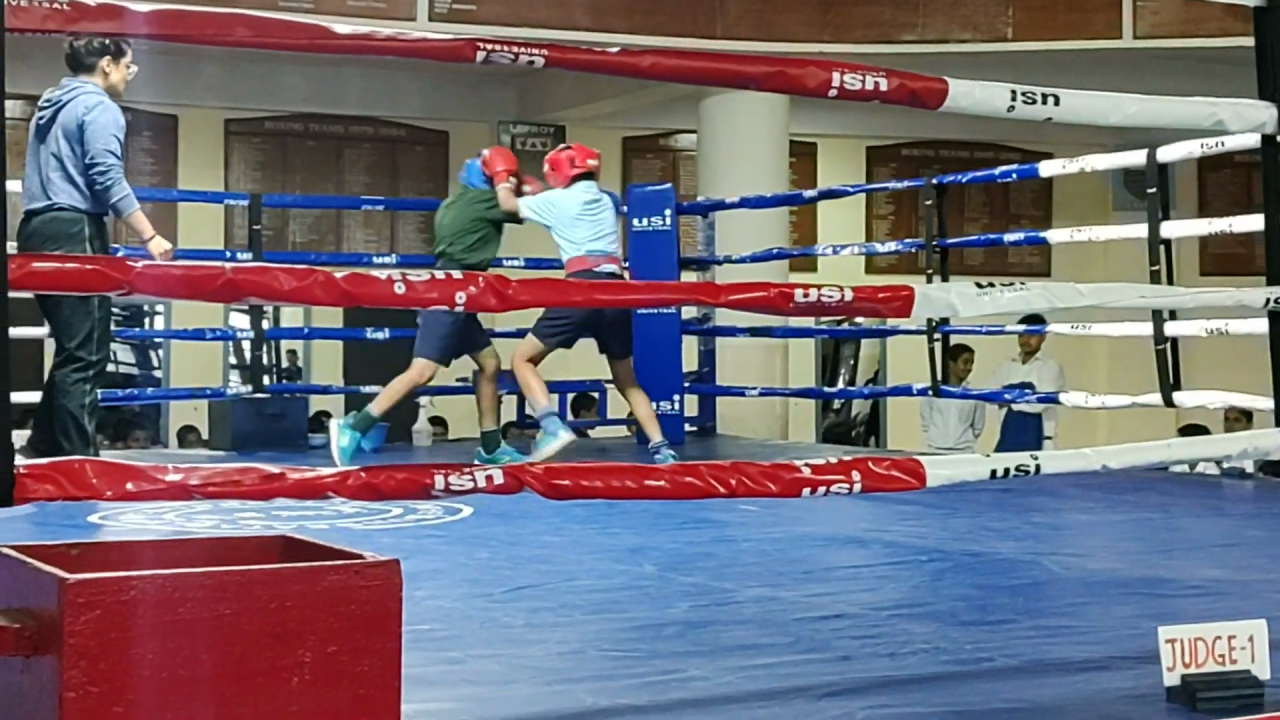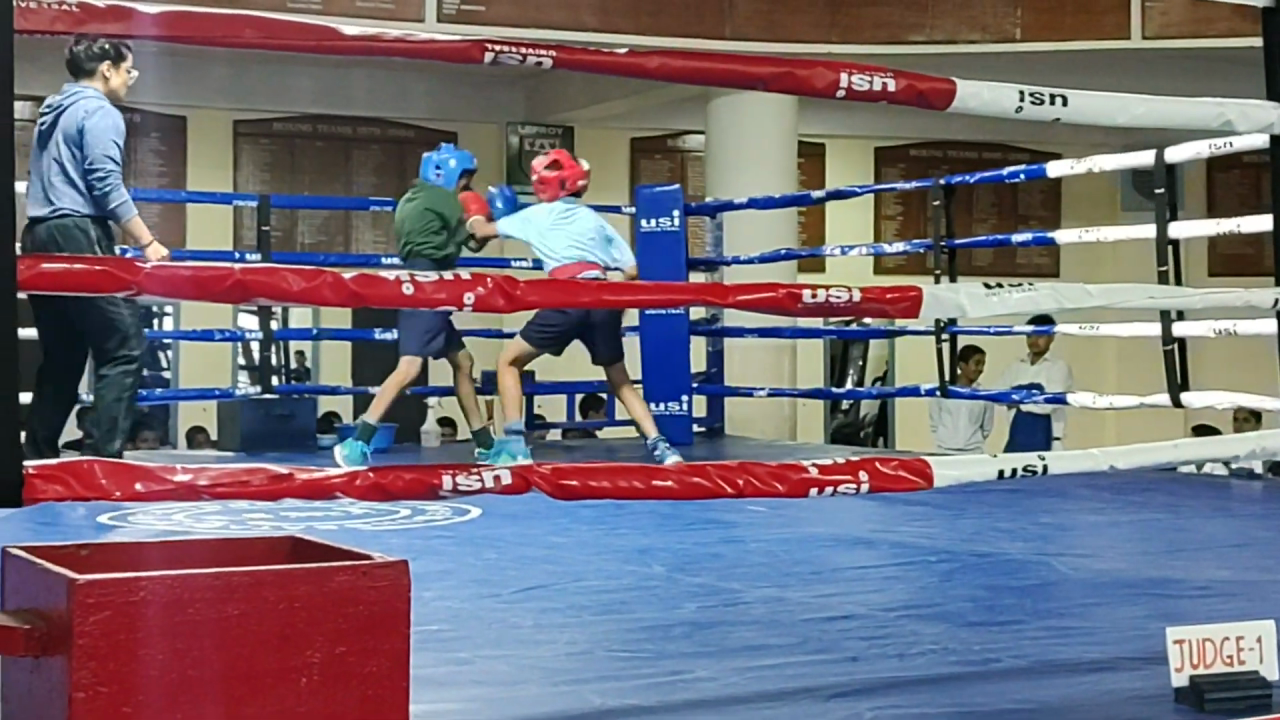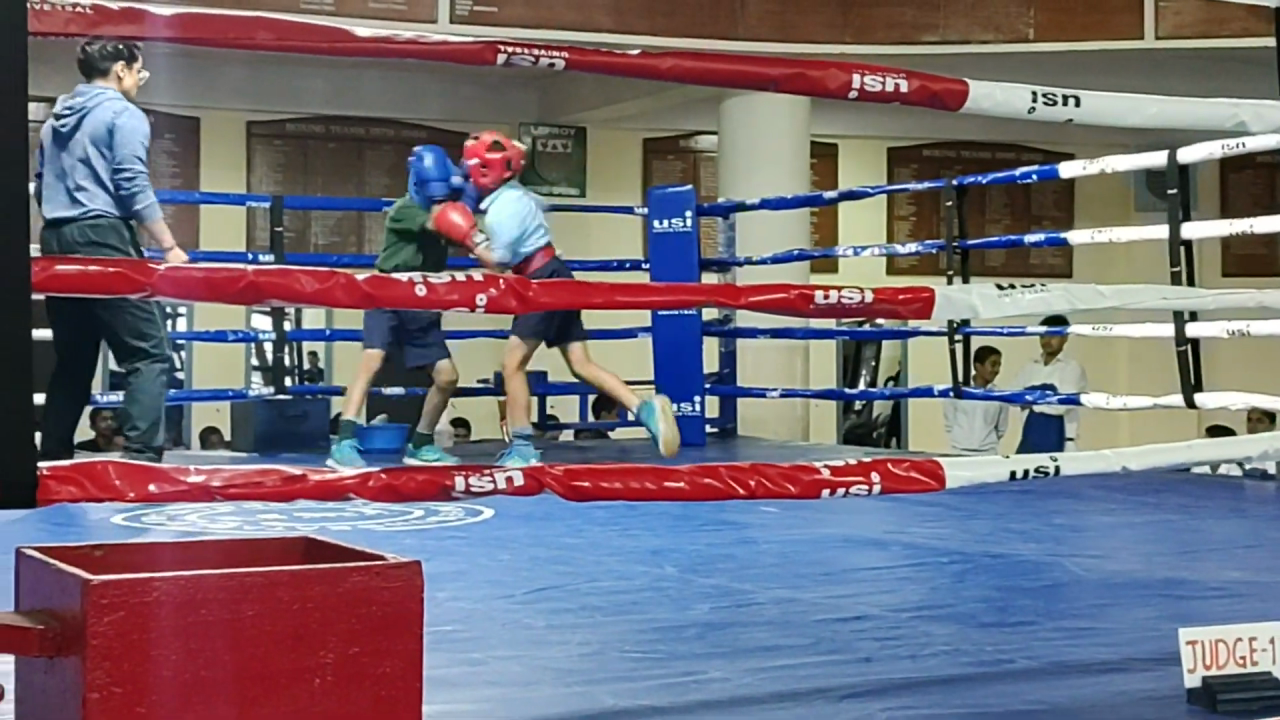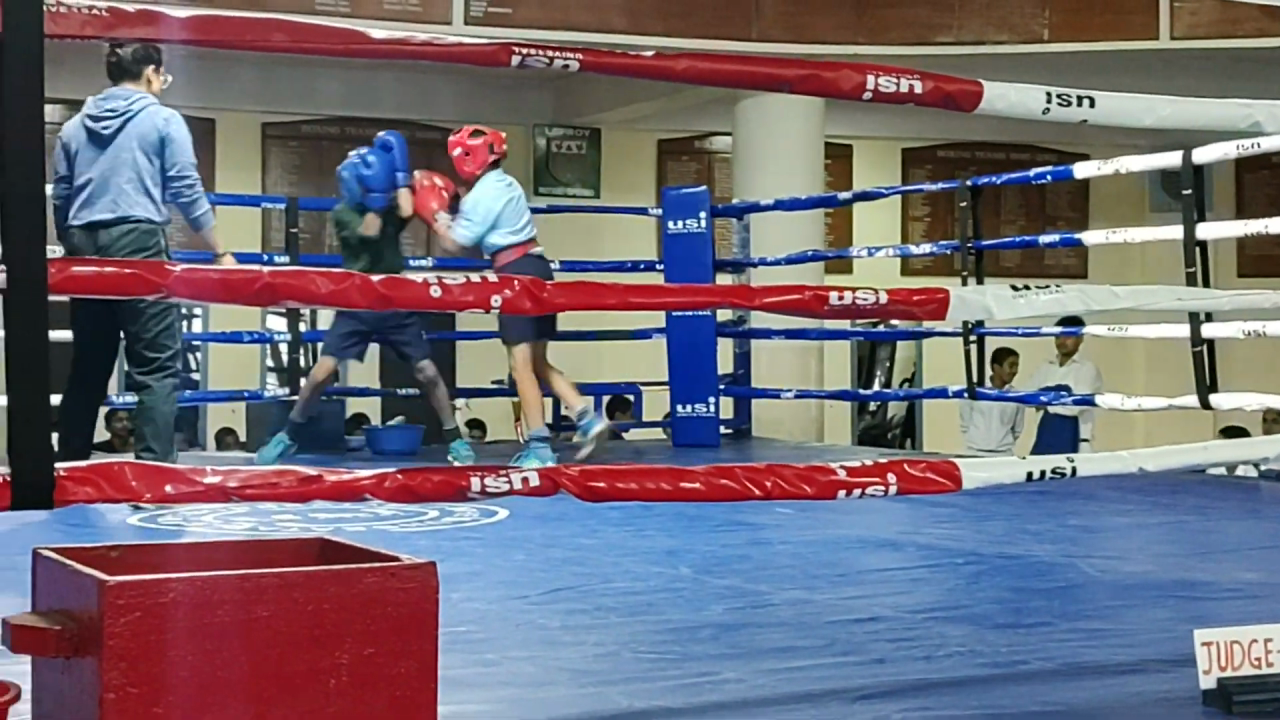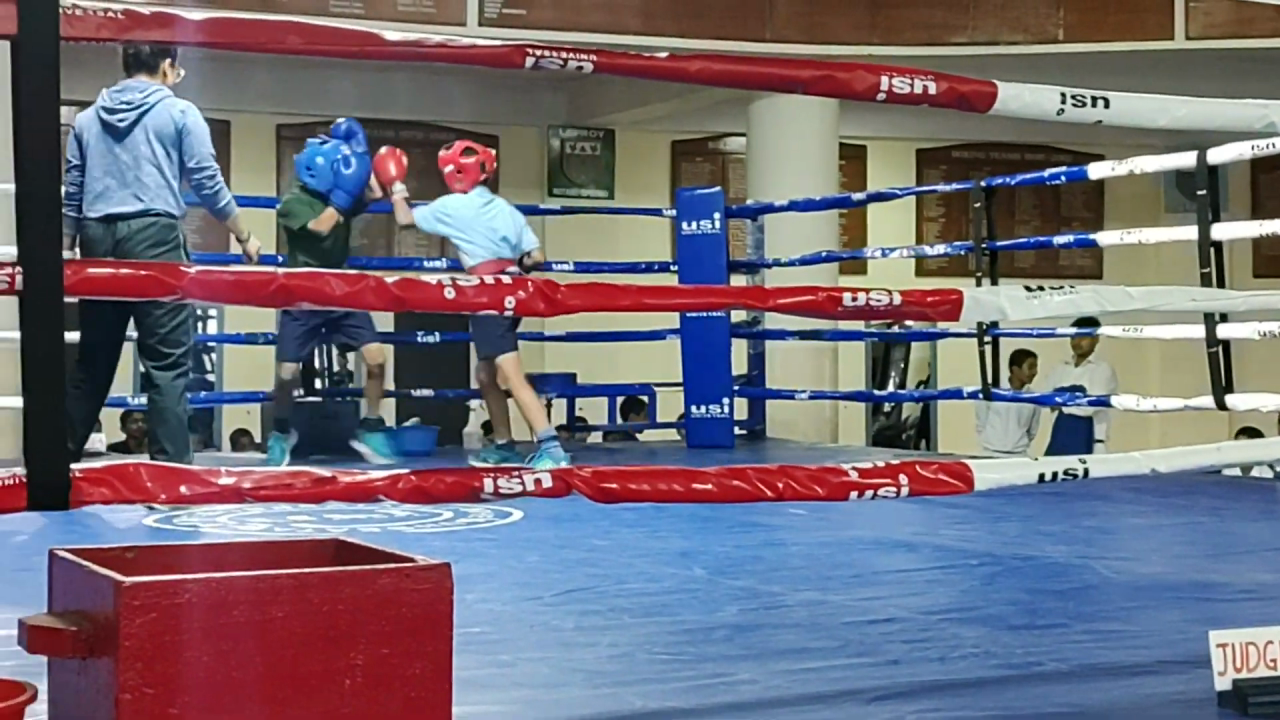
dt=0.2s
person 1, frame 1
left shoulder: (49, 107)
right shoulder: (100, 108)
right elbow: (107, 180)
right wrist: (150, 237)
left hip: (38, 232)
right hip: (73, 234)
left knee: (72, 353)
right knee: (84, 357)
left ankle: (42, 451)
person 1, frame 2
left shoulder: (50, 115)
right shoulder: (101, 113)
right elbow: (107, 186)
right wrist: (147, 243)
left hip: (41, 239)
right hip: (79, 239)
left knee: (60, 360)
right knee: (123, 351)
left ankle: (37, 459)
right ankle: (101, 461)
person 1, frame 3
left shoulder: (56, 119)
right shoulder: (124, 115)
left elbow: (41, 188)
right elbow: (134, 189)
right wrist: (170, 247)
left hip: (57, 242)
right hip: (103, 240)
left knee: (73, 361)
right knee: (149, 354)
left ankle: (52, 462)
right ankle: (141, 458)
person 1, frame 4
left shoulder: (75, 126)
right shoulder: (164, 121)
left elbow: (59, 198)
right elbow: (188, 193)
left wrist: (74, 248)
right wrist: (221, 253)
left hip: (85, 247)
right hip: (137, 245)
left knee: (89, 364)
right knee: (157, 368)
left ankle: (70, 463)
person 1, frame 5
left shoulder: (87, 118)
right shoulder: (179, 113)
left elbow: (72, 192)
right elbow: (208, 183)
left wrist: (67, 248)
right wrist: (245, 237)
left hip: (98, 242)
right hip: (154, 238)
left knee: (93, 359)
right knee: (167, 364)
person 2, frame 1
left shoulder: (558, 199)
right shoulder: (605, 201)
left elbow: (510, 205)
left wrist: (502, 179)
right wrist: (534, 191)
left knee: (522, 360)
right knee: (626, 381)
left ankle: (553, 427)
right ankle: (663, 452)
person 2, frame 2
left shoulder: (535, 216)
right shoulder: (596, 220)
left elbow: (485, 231)
right elbow: (631, 270)
left wrist: (474, 220)
left knee: (507, 361)
right knee: (621, 383)
left ankle: (513, 445)
right ankle: (661, 448)
person 2, frame 3
left shoulder: (502, 211)
right shoulder: (519, 194)
left elbow: (497, 263)
left wrist: (472, 239)
left hip: (543, 284)
right hip: (557, 280)
left knee: (513, 364)
right knee: (584, 366)
left ankle: (522, 447)
right ankle: (647, 410)
person 2, frame 4
left shoulder: (483, 196)
right shoulder: (505, 184)
left elbow: (453, 245)
left wrist: (436, 215)
left hip: (518, 274)
right hip: (535, 271)
left knee: (522, 367)
right knee: (536, 363)
left ankle: (539, 448)
right ankle: (587, 418)
person 2, frame 5
left shoulder: (453, 206)
right shoulder: (507, 210)
left elbow: (405, 219)
right elbow: (537, 257)
left wrist: (395, 186)
left knee: (511, 376)
right knee: (485, 375)
left ankle: (551, 450)
right ankle: (503, 447)
person 3, frame 1
left shoulder: (453, 205)
right shoulder: (485, 200)
left knee: (490, 364)
right knee: (423, 371)
left ankle: (491, 447)
right ankle: (353, 428)
person 3, frame 2
left shoulder: (411, 201)
right shoulder: (441, 198)
right elbow: (476, 242)
left knee: (464, 364)
right knee: (410, 368)
left ankle: (485, 445)
right ankle: (357, 441)
person 3, frame 3
right shoulder: (403, 211)
left hip: (422, 308)
left knee: (447, 376)
right knee: (372, 361)
left ankle: (421, 445)
right ankle: (344, 443)
person 3, frame 4
left shoulder: (392, 204)
right shoulder: (344, 213)
left elbow: (406, 213)
right elbow: (369, 232)
left wrist: (399, 174)
right wrist: (379, 196)
left hip: (396, 305)
left knee: (428, 372)
right knee: (322, 372)
left ankle: (454, 442)
right ankle: (290, 435)
person 3, frame 5
left shoulder: (338, 197)
right shoulder: (293, 202)
left elbow: (375, 195)
right elbow: (321, 228)
left wrist: (359, 154)
right wrist: (345, 192)
left knee: (375, 358)
right knee: (288, 373)
left ankle: (371, 432)
right ankle: (282, 433)
